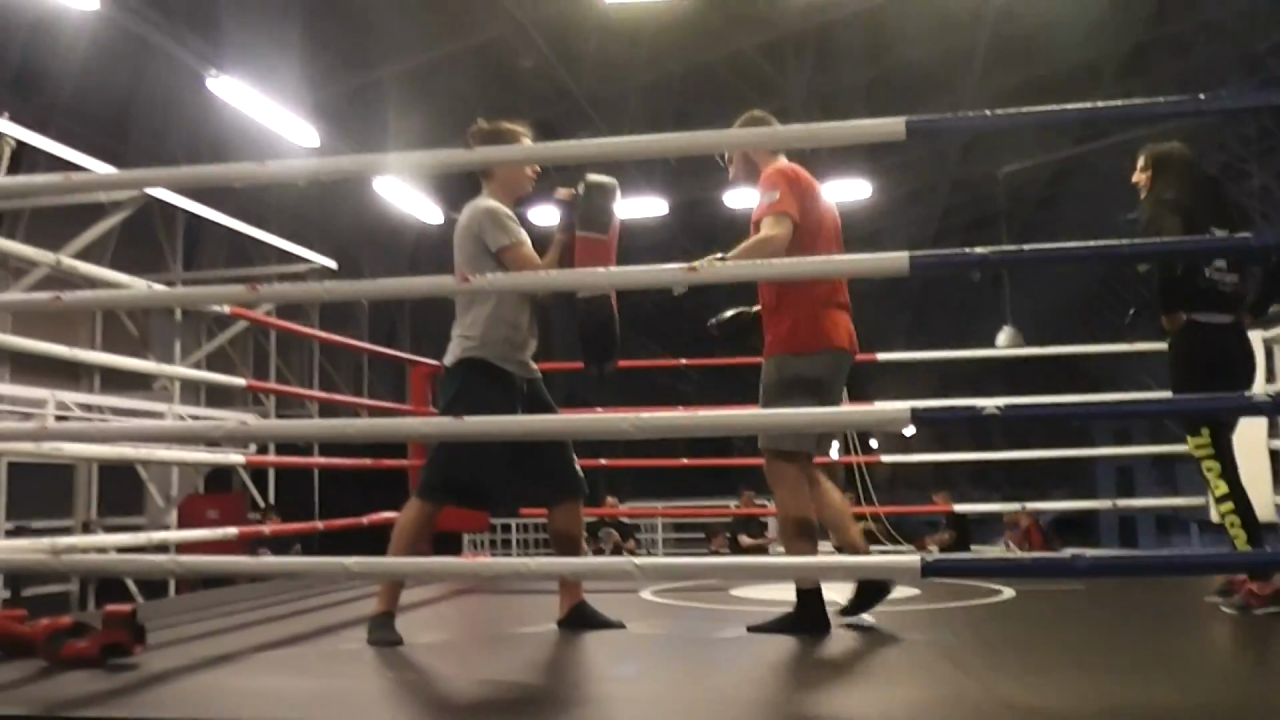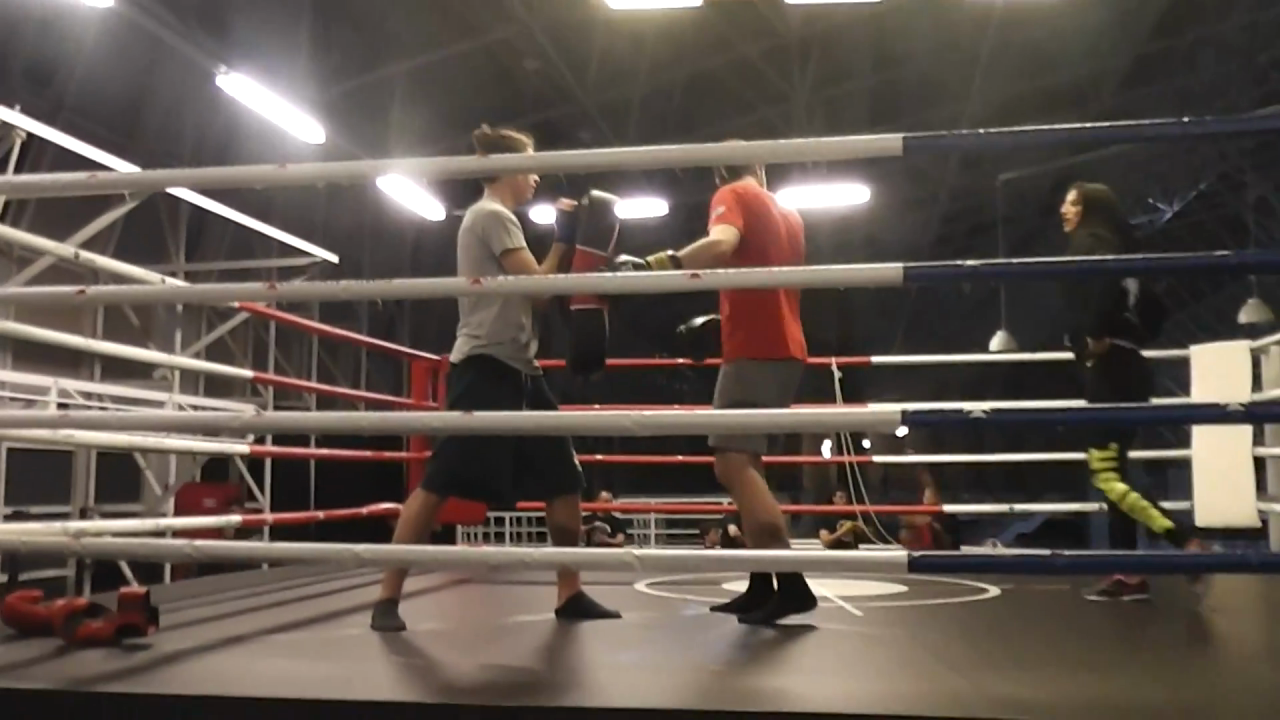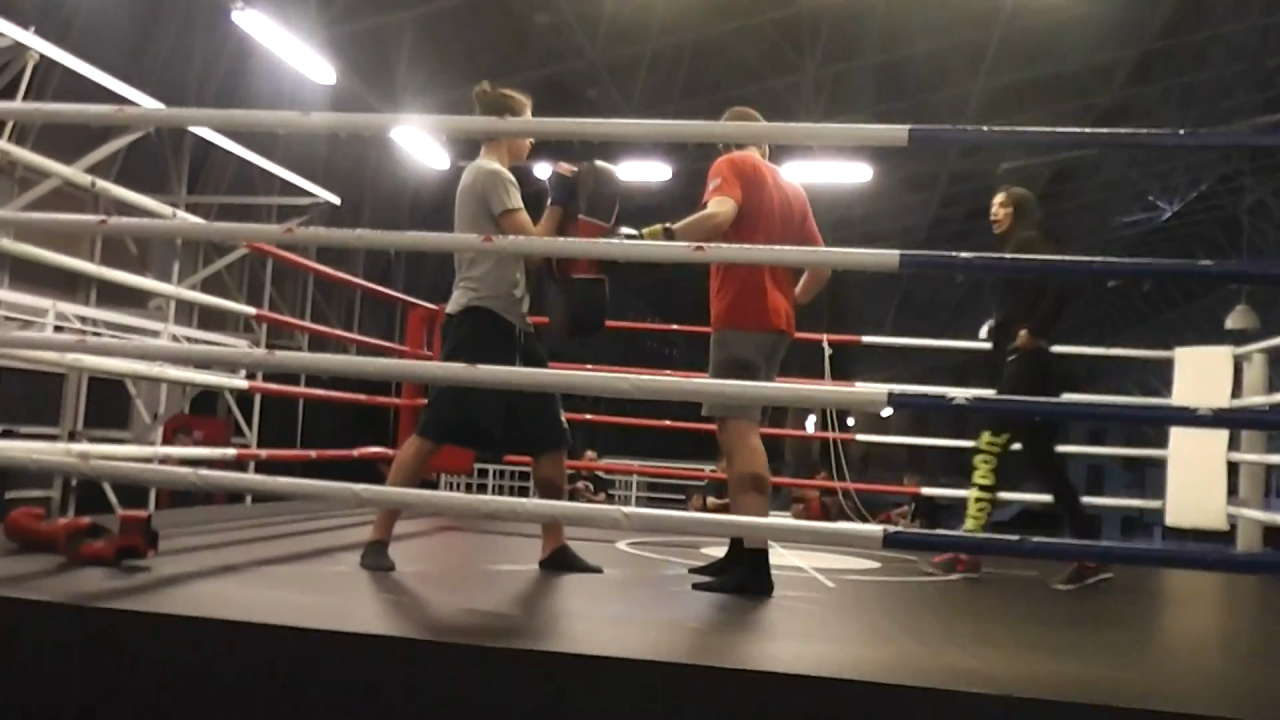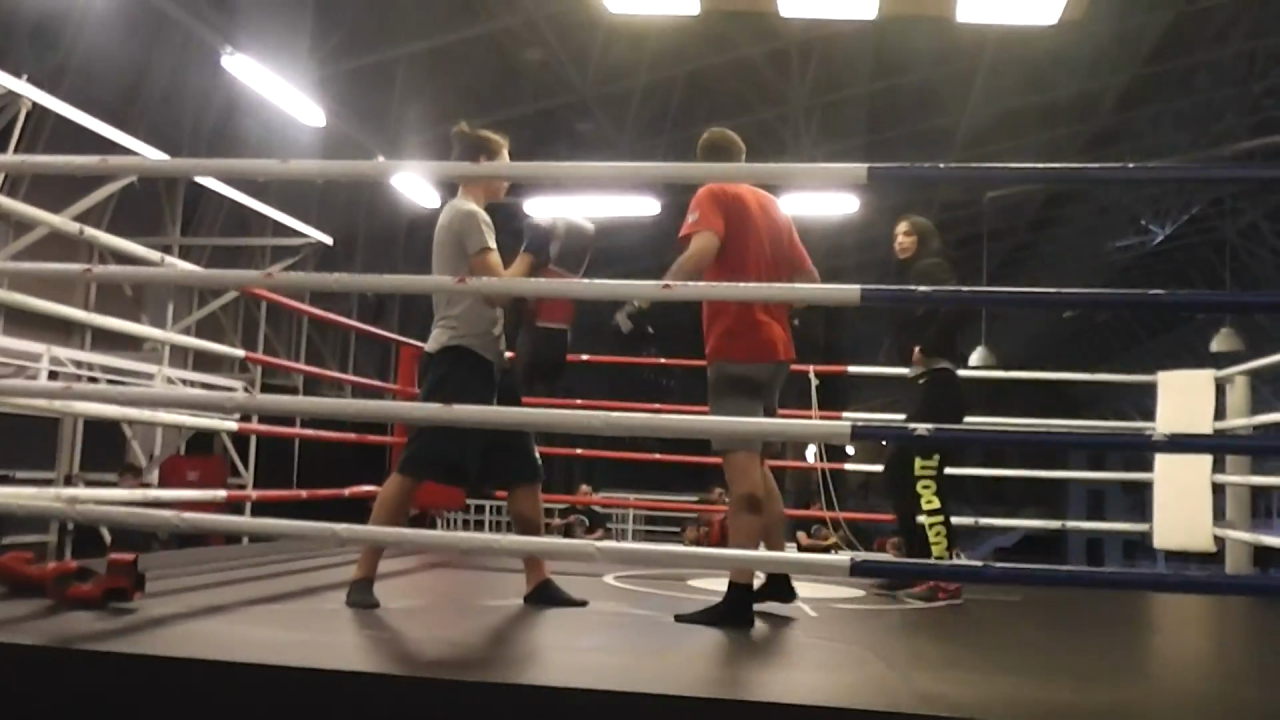
dt=0.4s
person 1, frame 1
left shoulder: (504, 221)
right shoulder: (487, 214)
right elbow: (539, 278)
left wrist: (568, 231)
right wrist: (565, 231)
left hip: (517, 370)
right hip: (479, 368)
left knee: (566, 484)
right knee: (435, 490)
left ankle: (572, 603)
right ankle: (383, 610)
person 1, frame 2
left shoulder: (498, 220)
right shoulder: (491, 216)
left elbow: (530, 294)
left wrist: (566, 244)
right wrist: (562, 241)
left hip: (517, 367)
right hip: (485, 365)
left knee: (564, 478)
right knee: (440, 482)
left ankle: (570, 593)
right ankle: (387, 598)
person 1, frame 3
left shoulder: (488, 178)
right shoulder: (491, 176)
left elbow: (518, 252)
left wrist: (558, 207)
right wrist: (558, 202)
left hip: (508, 322)
right hip: (480, 318)
left knee: (551, 435)
right knee: (435, 430)
left ankle: (554, 547)
right ankle: (379, 539)
person 1, frame 4
left shoulder: (462, 216)
right shoulder: (469, 216)
right elbow: (497, 290)
left wrist: (532, 261)
right wrist: (532, 251)
left hip: (483, 359)
right hip: (459, 357)
left knee: (525, 470)
right knee: (416, 467)
left ankle: (537, 580)
right ankle: (363, 577)
person 2, frame 1
left shoulder: (778, 177)
right shoulder: (811, 189)
left elbow: (774, 241)
left wrist: (704, 271)
left hip: (798, 342)
right hip: (831, 340)
left knee: (782, 464)
right knee: (802, 466)
left ankle: (809, 605)
person 2, frame 2
left shoulder: (731, 196)
right shoulder: (786, 212)
left elbow: (720, 246)
left wrist: (650, 264)
right wrist: (718, 320)
left hip: (755, 350)
right hip: (781, 348)
left knee: (733, 461)
right knee: (745, 461)
left ankle: (791, 584)
right ankle: (761, 586)
person 2, frame 3
left shoulder: (730, 166)
right shoulder: (791, 188)
left elbow: (719, 216)
right elbow: (820, 269)
left wrist: (654, 237)
left hip: (741, 316)
right hip: (775, 320)
left knee: (736, 426)
right knee: (741, 428)
left ankle: (755, 561)
right ankle: (740, 551)
person 2, frame 4
left shoulder: (713, 196)
right shoulder: (772, 205)
left elbow: (701, 254)
right elbow: (809, 279)
left hip: (737, 345)
right hip: (774, 346)
left knee: (740, 461)
right knee: (753, 462)
left ankle: (739, 598)
right ankle: (779, 575)
person 3, frame 1
left shoulder: (1161, 209)
right shoulder: (1217, 211)
left elbow: (1170, 254)
left wrist: (1169, 309)
left hip: (1196, 345)
right hip: (1233, 344)
left knee: (1215, 465)
right knee: (1216, 461)
person 3, frame 2
left shoulder: (1088, 244)
right shoulder: (1114, 247)
left elbow: (1110, 285)
right elbow: (1152, 310)
left wrist: (1098, 336)
left hip: (1109, 370)
right hip: (1127, 368)
left knee: (1107, 475)
right knee: (1110, 473)
left ankle: (1188, 546)
right ankle: (1128, 574)
person 3, frame 3
left shoulder: (1028, 244)
right shoulder: (1015, 251)
left elbow: (1064, 284)
left wrist: (1033, 330)
right wrist: (1020, 331)
left hip: (1026, 366)
right hip: (1026, 367)
left knee: (987, 455)
right knee: (1044, 463)
left ankle: (969, 552)
right ankle: (1090, 555)
person 3, frame 4
left shoulder: (930, 269)
right shoulder: (913, 277)
left elbow: (955, 308)
left wrist: (925, 348)
right wrist: (908, 351)
left hip: (934, 386)
right hip: (927, 387)
left knee: (926, 480)
right knee: (898, 474)
left ankle: (947, 578)
right ankle: (914, 561)
